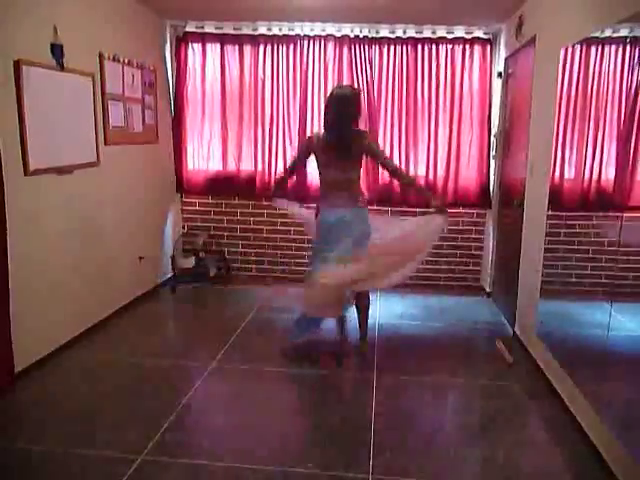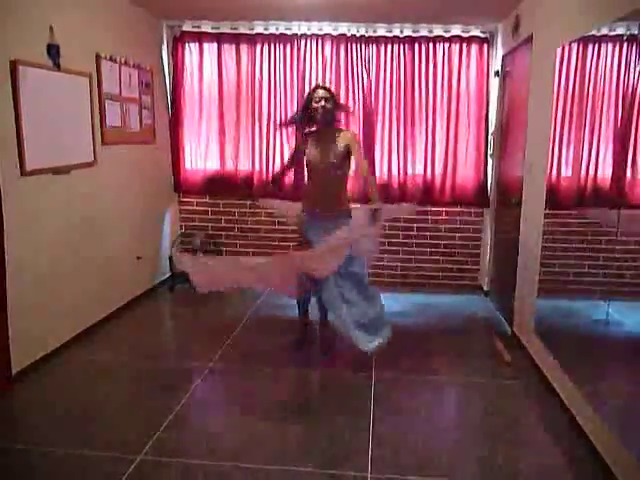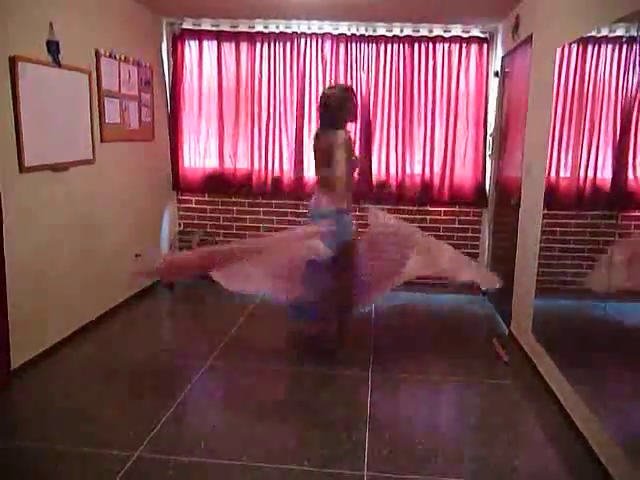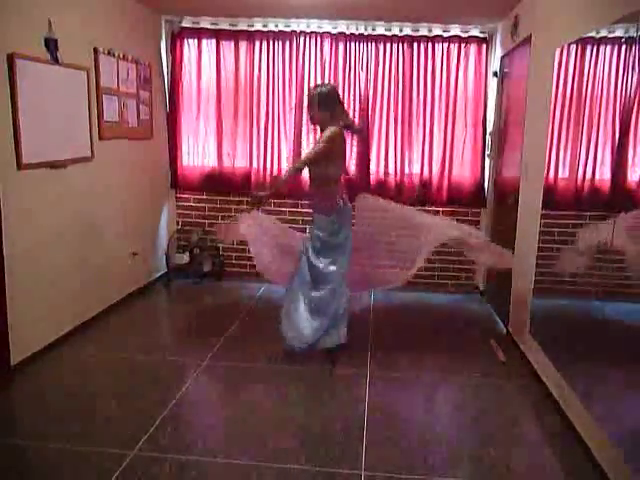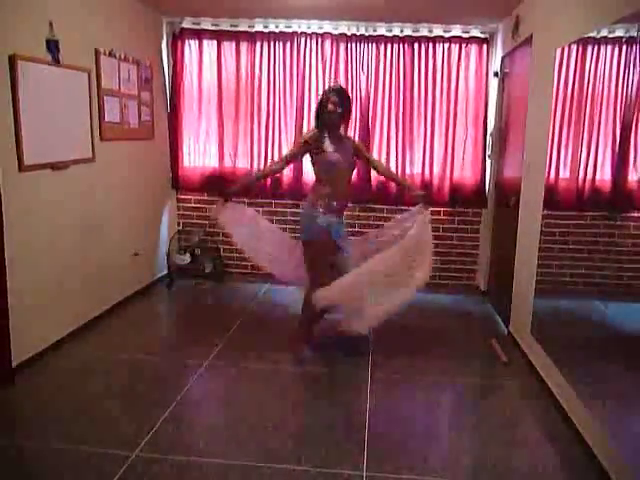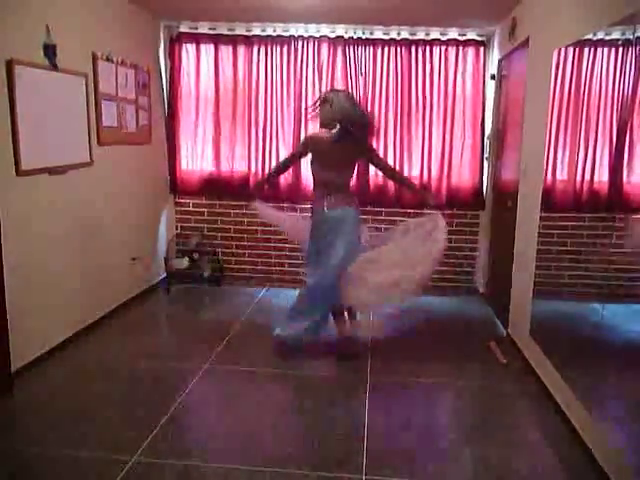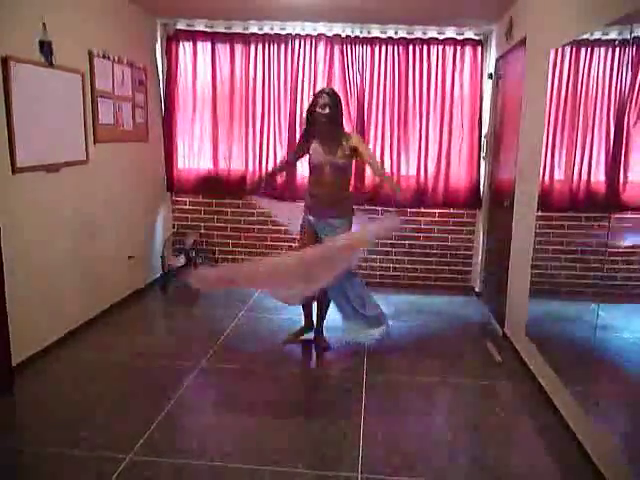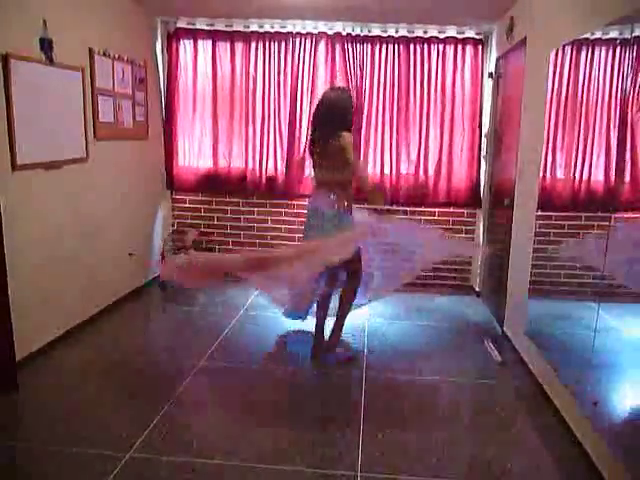
dt=0.5s
person 1, frame 1
left shoulder: (315, 140)
right shoulder: (362, 138)
left elbow: (292, 170)
right elbow: (395, 170)
left wrist: (276, 189)
right wrist: (429, 196)
left hip: (328, 214)
right hip: (356, 210)
left ankle: (341, 337)
right ankle: (363, 339)
person 1, frame 2
left shoulder: (347, 137)
right shoulder: (305, 139)
left elbow: (363, 168)
right elbow: (290, 165)
left wrist: (375, 201)
right wrist: (273, 182)
left hip: (338, 218)
right hip: (310, 216)
left knee: (336, 277)
right knee: (305, 276)
left ankle: (324, 329)
right ankle: (304, 329)
person 1, frame 3
left shoulder: (324, 133)
right shoulder: (342, 135)
right elbow: (340, 171)
left wrist: (345, 196)
right wrist: (342, 202)
left hip: (322, 204)
right hip: (335, 209)
left knee: (324, 274)
right knee: (348, 277)
left ankle: (323, 325)
right ankle: (340, 336)
person 1, frame 4
left shoulder: (332, 134)
right shoulder: (334, 133)
left elbow: (303, 163)
left wrist: (273, 190)
left hip: (332, 212)
right hip: (327, 209)
left knee: (325, 277)
right knee: (315, 272)
left ankle: (326, 341)
right ankle: (327, 337)
person 1, frame 5
left shoulder: (348, 141)
right shoulder: (314, 136)
left elbow: (376, 164)
right elbow: (281, 163)
left wrist: (408, 186)
right wrist: (241, 185)
left hip: (335, 216)
right hip: (318, 214)
left knee: (328, 277)
right knee: (323, 279)
left ankle: (307, 332)
right ankle: (303, 337)
person 1, frame 6
left shoulder: (315, 139)
right shoulder: (359, 142)
left elbow: (283, 165)
right elbow: (389, 171)
left wrist: (262, 183)
right wrist: (422, 193)
left hip: (324, 212)
right hip: (348, 212)
left knee: (324, 275)
right knee: (345, 274)
right ankle: (347, 331)
person 1, frame 7
left shoulder: (349, 140)
right shoulder: (307, 139)
left elbow: (373, 165)
right elbow: (287, 162)
left wrist: (393, 188)
right wrist: (263, 180)
left hip: (339, 215)
right hip: (312, 213)
left ankle: (318, 329)
right ankle: (306, 324)
person 1, frame 8
left shoulder: (318, 138)
right shoulder: (344, 138)
right elbow: (357, 172)
right wrist: (376, 198)
left hip: (317, 206)
right hip: (336, 210)
left knee: (329, 276)
right knee: (353, 275)
left ankle: (319, 340)
right ankle: (333, 341)
